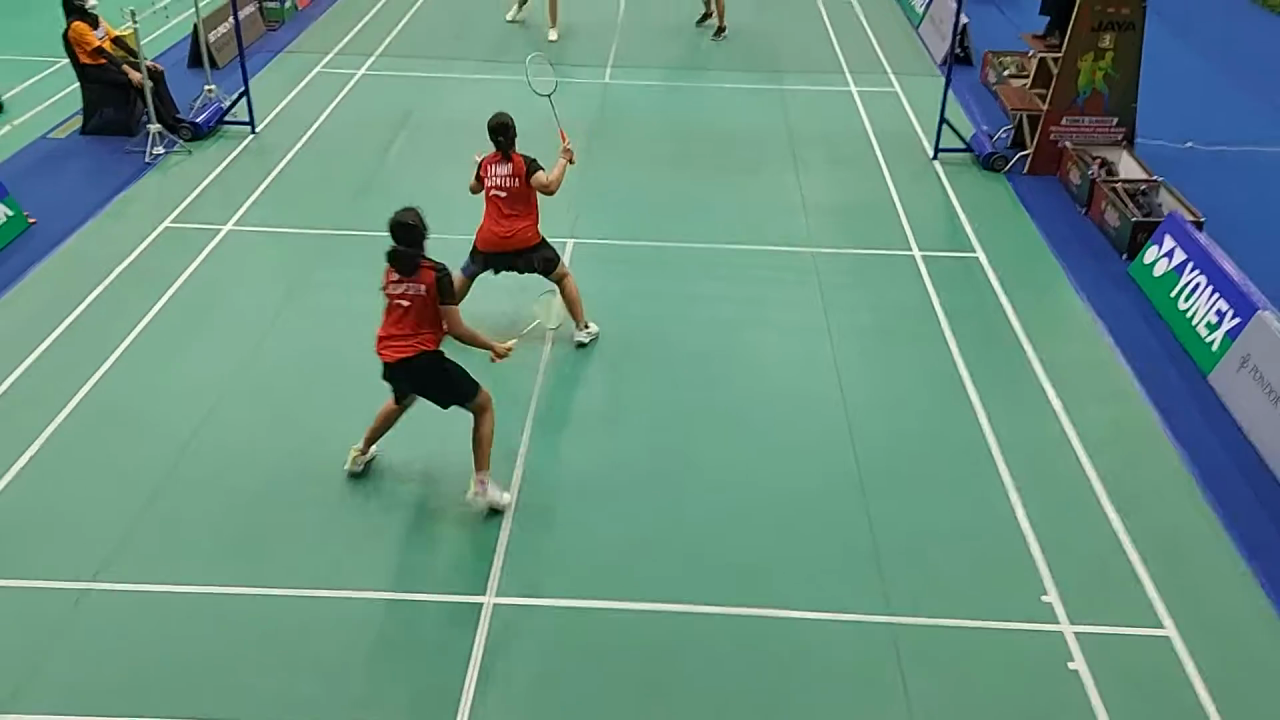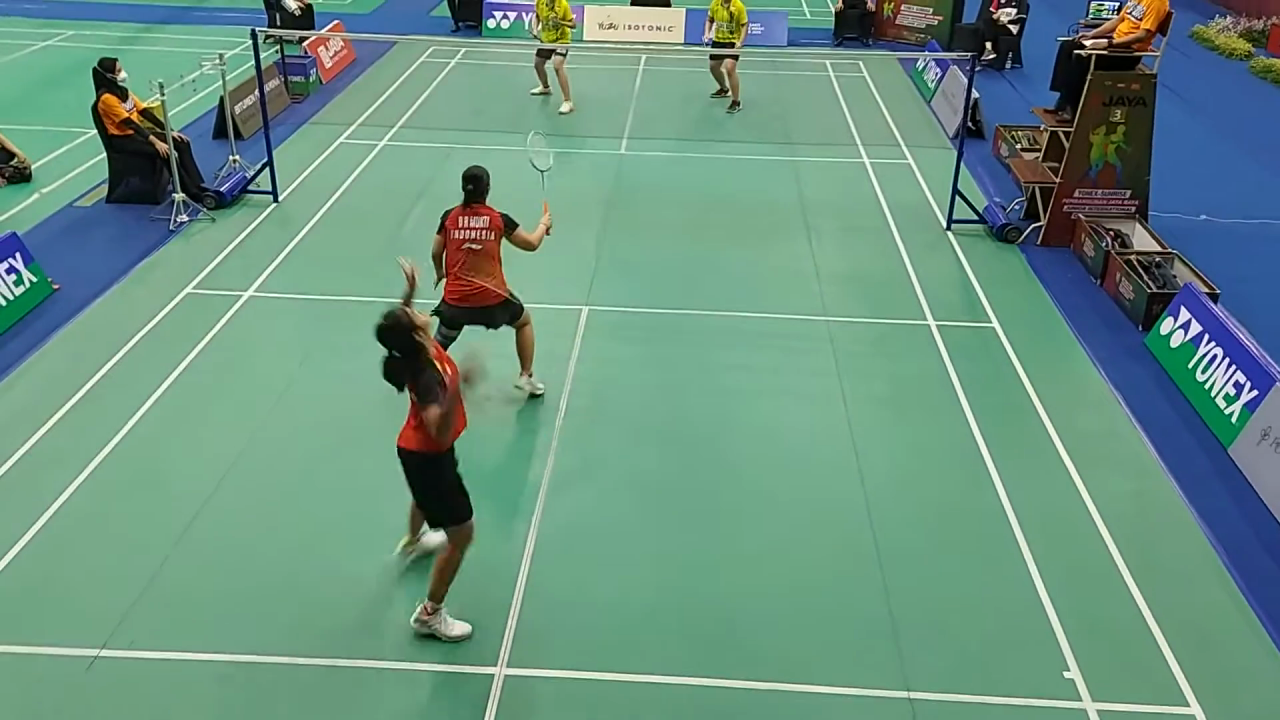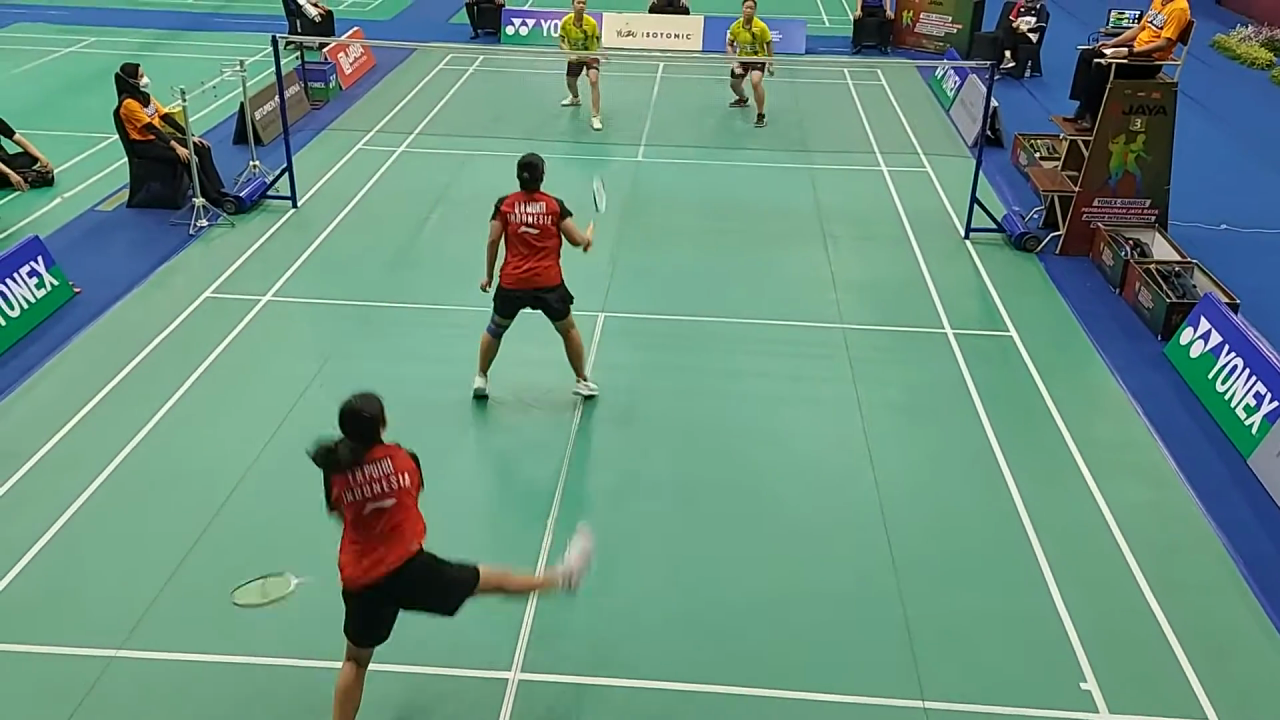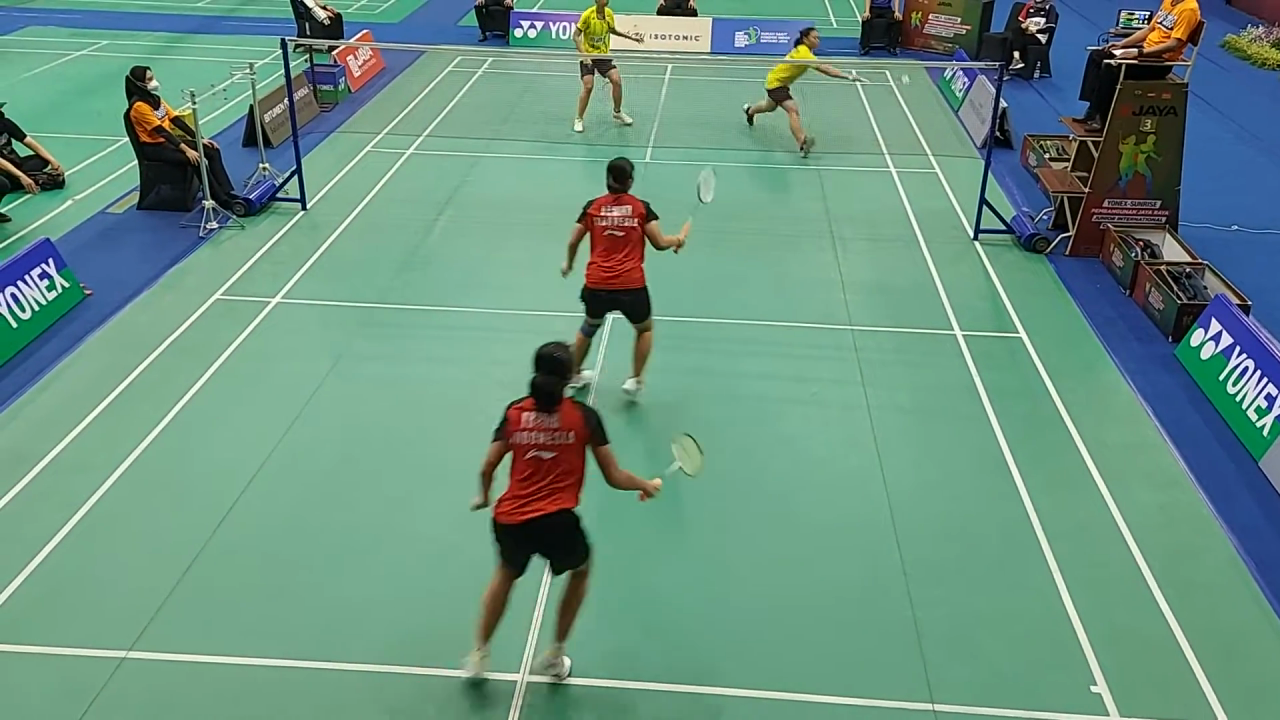
dt=0.5s
person 1, frame 1
left shoulder: (392, 271)
right shoulder: (438, 274)
right elbow: (455, 329)
right wrist: (494, 347)
left hip: (392, 362)
right hip: (423, 361)
left knee: (402, 401)
right knee: (483, 405)
left ankle: (359, 455)
right ankle: (482, 486)
person 1, frame 2
left shoulder: (411, 350)
right shoulder: (426, 376)
left elbow: (410, 319)
right elbow: (439, 433)
left wrist: (409, 287)
right wrist: (452, 398)
left hip: (413, 449)
right hip: (429, 458)
left knee: (427, 502)
right knee: (461, 533)
left ankle: (412, 541)
right ankle: (429, 614)
person 1, frame 3
left shoulder: (335, 475)
right shoulder: (404, 459)
left hip: (361, 585)
right hip: (409, 569)
left knee: (356, 660)
right knee: (491, 580)
right ankle: (559, 579)
person 1, frame 4
left shoulder: (514, 412)
right shoulder: (583, 416)
left elbow: (487, 468)
right elbow: (614, 478)
left wrist: (484, 496)
right wrist: (646, 485)
left hip: (508, 519)
right hip: (555, 520)
left knee: (506, 575)
right knee: (580, 571)
left ankle: (479, 655)
right ankle: (554, 656)
person 2, frame 1
left shoulder: (485, 164)
right shoulder: (526, 163)
left elbow: (474, 189)
right elbow: (549, 187)
right wrist: (563, 159)
left hip: (489, 243)
right hip: (525, 242)
left knee: (467, 274)
right knee: (563, 277)
right ankle: (583, 328)
person 2, frame 2
left shoulder: (450, 217)
right shoulder: (499, 219)
left elbow: (436, 253)
right elbow: (531, 244)
left wrist: (440, 275)
right wrist: (544, 225)
left hip: (456, 297)
right hip: (492, 296)
left knee: (442, 342)
right knee: (524, 323)
right ankle: (527, 378)
person 2, frame 3
left shoulder: (504, 204)
right shoulder: (555, 205)
left elbow: (493, 241)
right elbow: (576, 240)
left wrist: (488, 275)
right wrist: (588, 236)
left hip: (512, 282)
right hip: (548, 282)
left knee: (495, 329)
right knee: (568, 330)
left ankle: (481, 379)
right ankle: (582, 381)
person 2, frame 4
left shoulder: (592, 206)
right shoulder: (641, 207)
left elbow: (574, 241)
right elbow: (660, 243)
left wrist: (568, 263)
right wrist: (679, 239)
left hip: (596, 283)
right hip: (629, 284)
left knee: (589, 329)
right knee: (644, 330)
left ankle: (576, 375)
right ankle: (635, 380)
